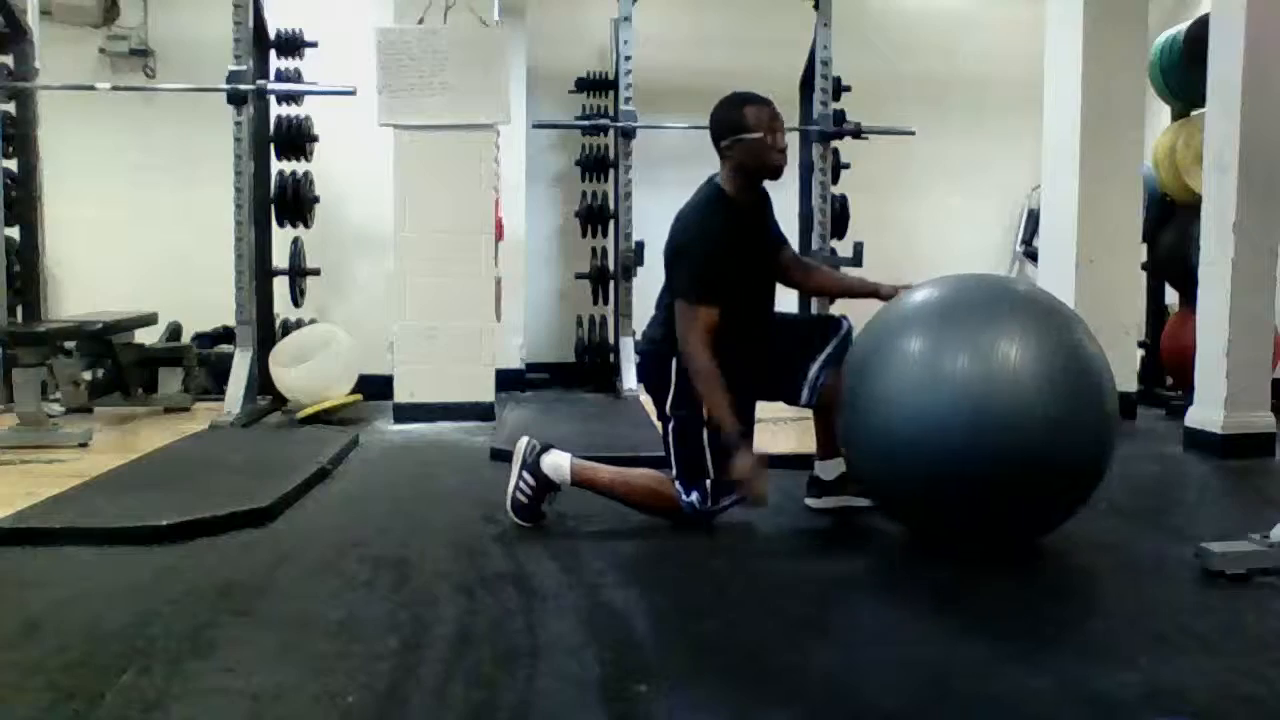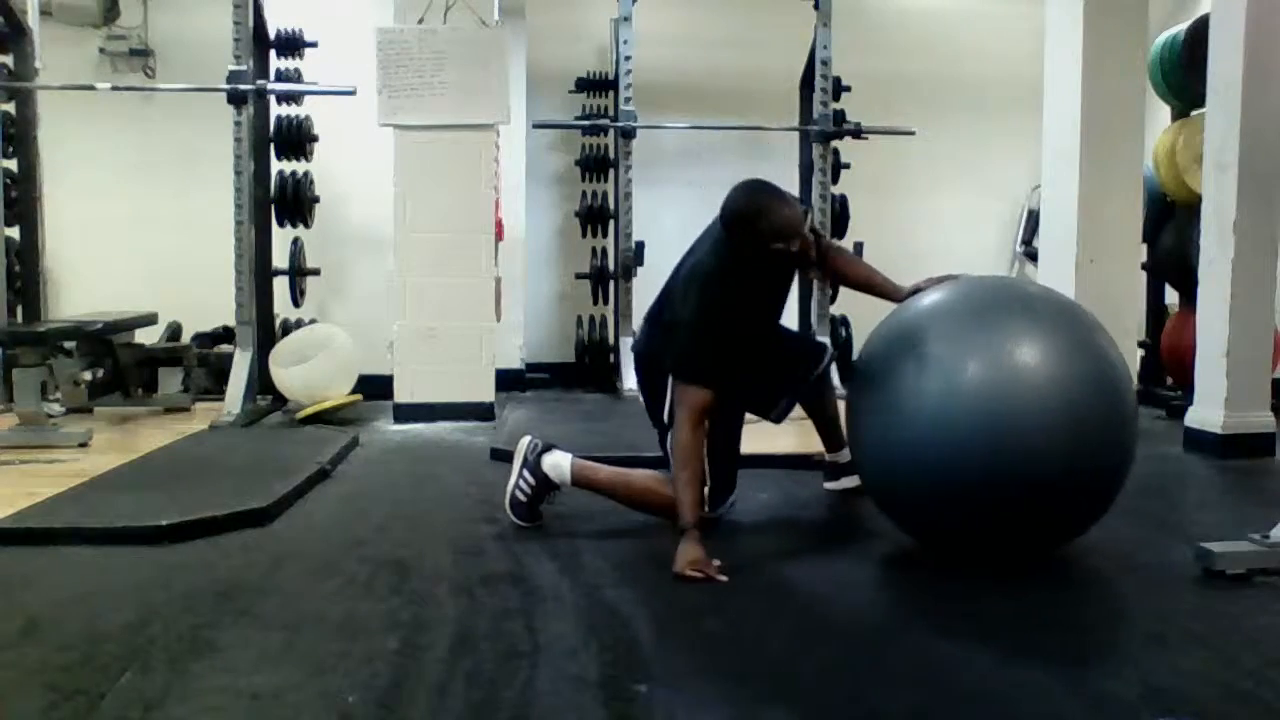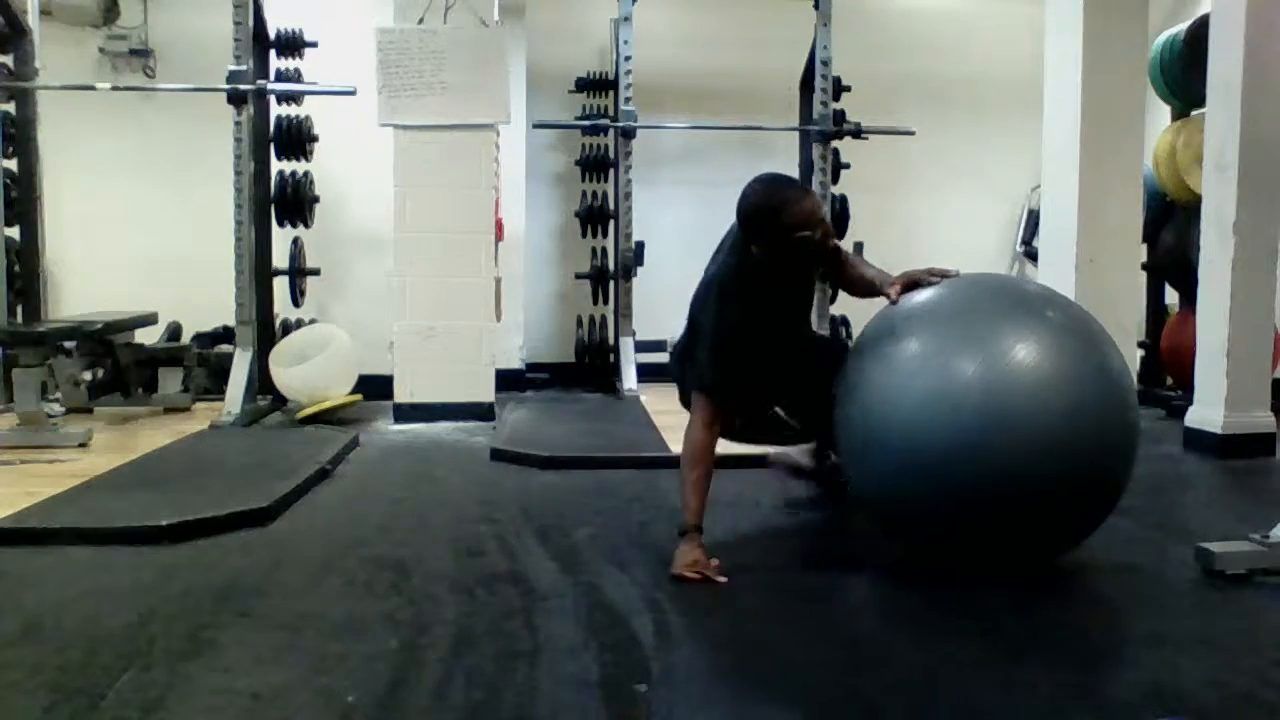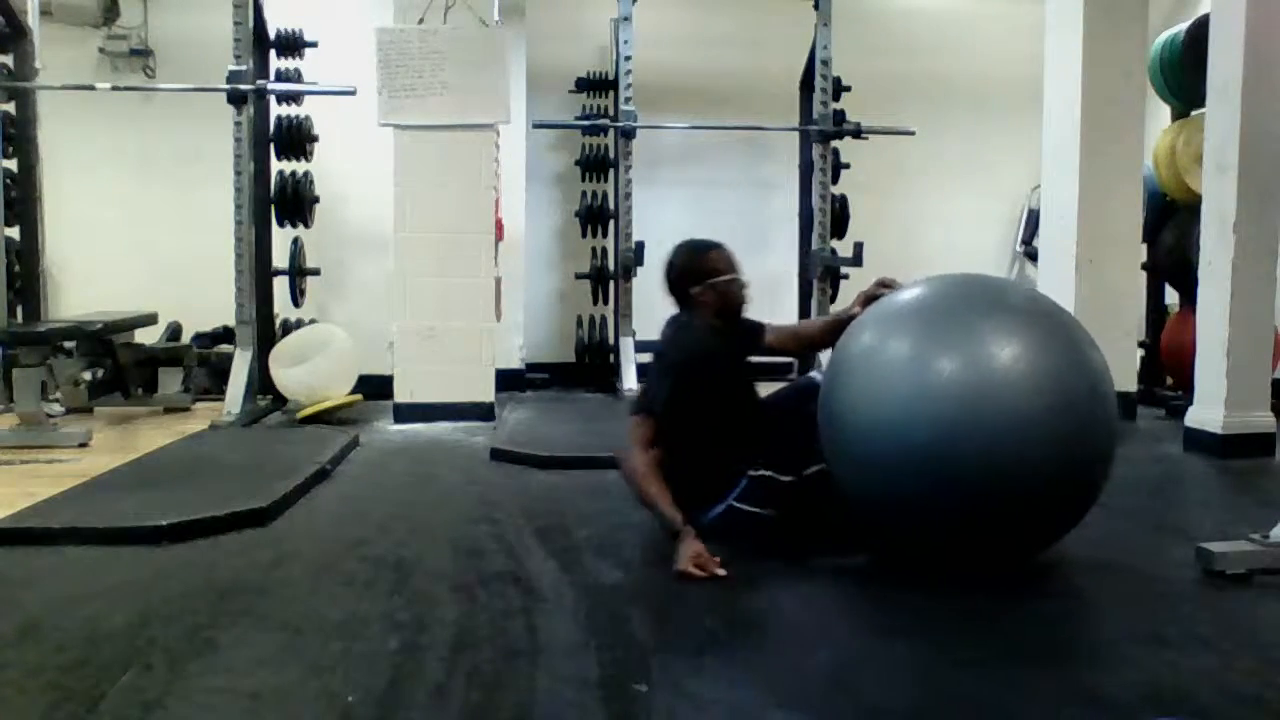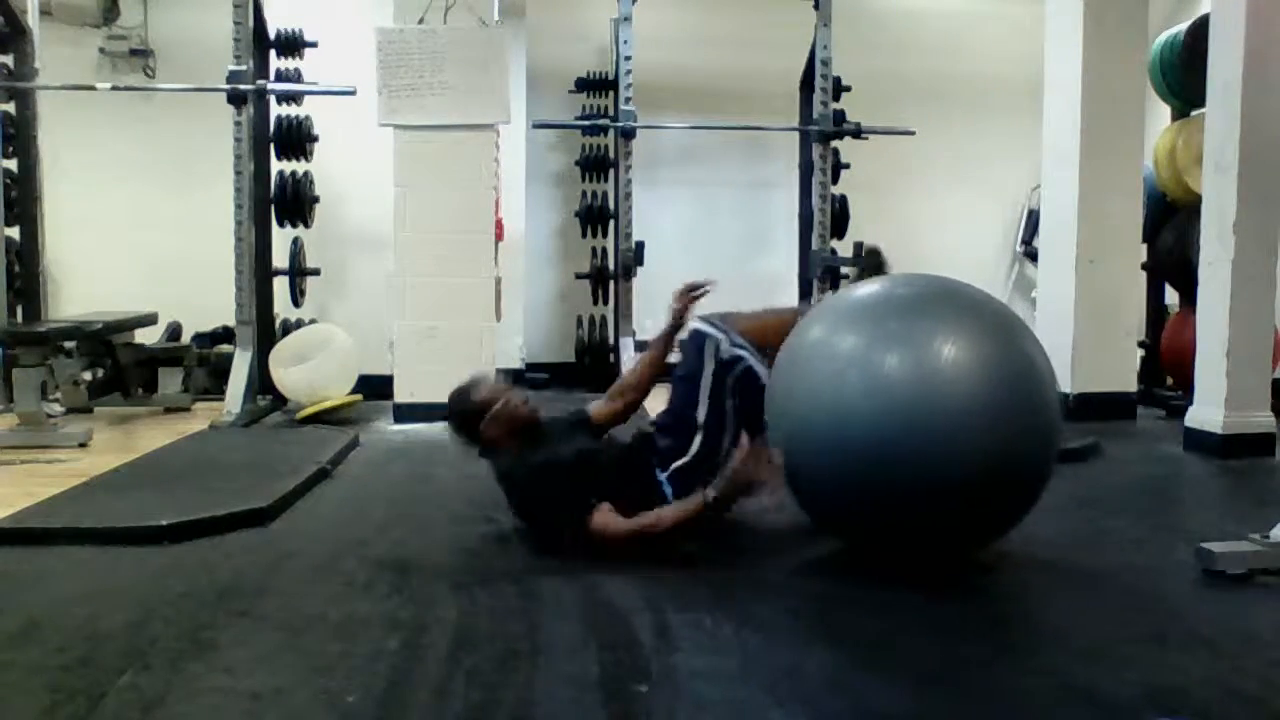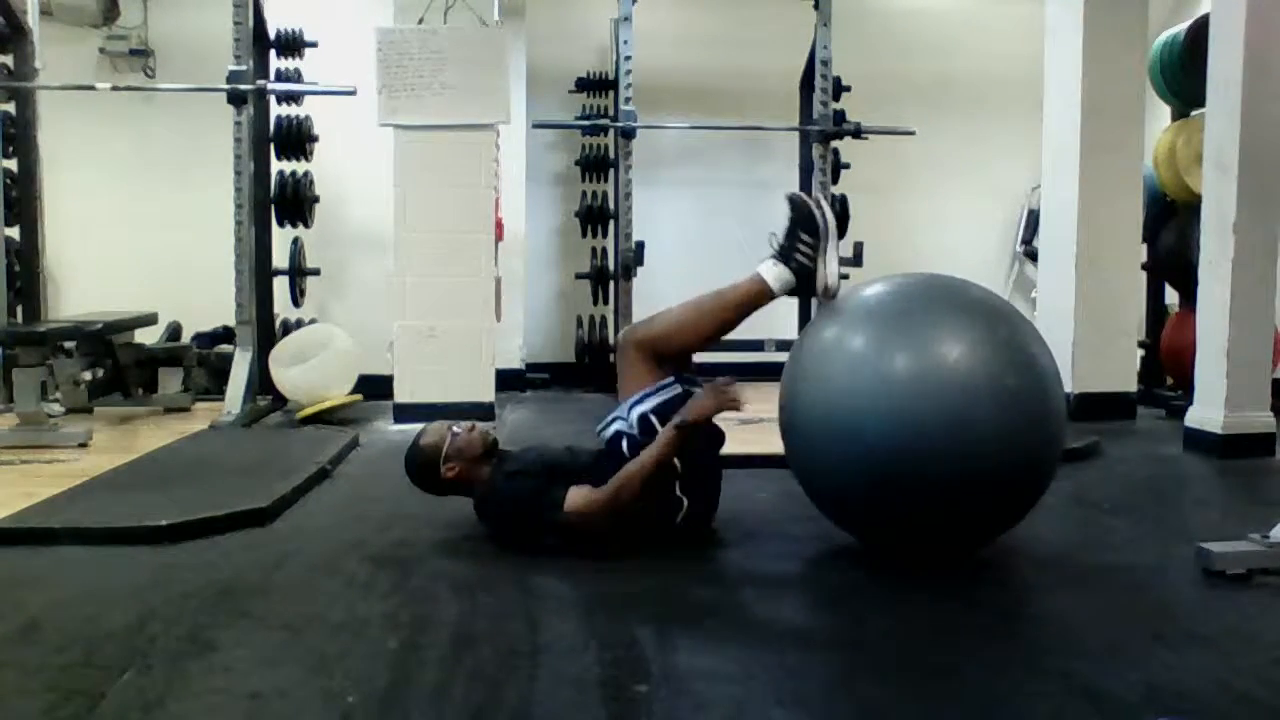
dt=0.7s
person 1, frame 1
left shoulder: (752, 198)
right shoulder: (704, 229)
left elbow: (792, 269)
right elbow: (693, 346)
left wrist: (875, 289)
right wrist: (736, 446)
right hip: (684, 363)
left knee: (838, 342)
right knee: (702, 500)
left ankle: (828, 479)
right ankle: (552, 466)
person 1, frame 2
left shoulder: (785, 223)
right shoulder: (709, 296)
left elbow: (826, 255)
right elbow: (689, 417)
left wrist: (899, 293)
right wrist: (689, 536)
right hip: (676, 366)
left knee: (813, 363)
right knee: (709, 500)
left ankle: (840, 463)
right ankle: (553, 465)
person 1, frame 3
left shoulder: (792, 229)
right shoulder: (731, 300)
left elbow: (840, 265)
right elbow: (705, 420)
left wrist: (883, 282)
right wrist: (690, 537)
right hip: (736, 390)
person 1, frame 4
left shoulder: (714, 327)
right shoulder: (684, 355)
left elbow: (793, 339)
right elbow: (635, 450)
left wrist: (853, 312)
right wrist: (684, 534)
right hip: (724, 506)
left knee: (822, 387)
person 1, frame 5
left shoulder: (538, 434)
right shoulder: (531, 480)
left elbow: (617, 401)
right elbow: (623, 528)
left wrist: (671, 327)
right wrist: (716, 492)
left hip: (659, 470)
right hip: (680, 484)
left knee: (713, 337)
right knee: (707, 339)
person 1, frame 6
left shoulder: (507, 473)
right shoulder: (505, 500)
right elbow: (607, 504)
right wrist: (684, 423)
left hip: (667, 481)
right hip: (674, 498)
left knee: (662, 333)
right knee: (637, 342)
left ankle: (791, 271)
right ankle: (782, 272)
